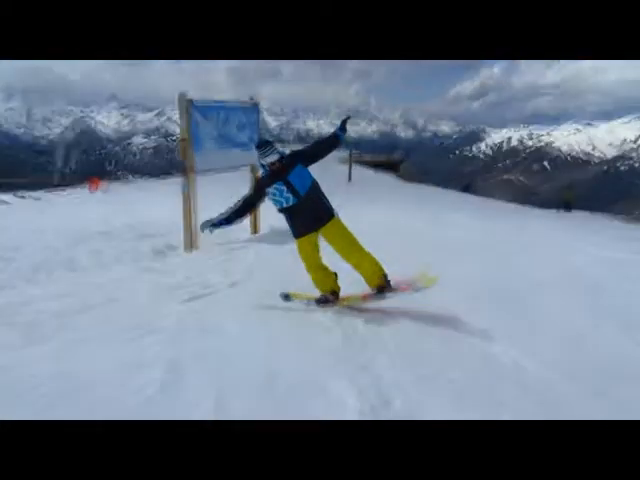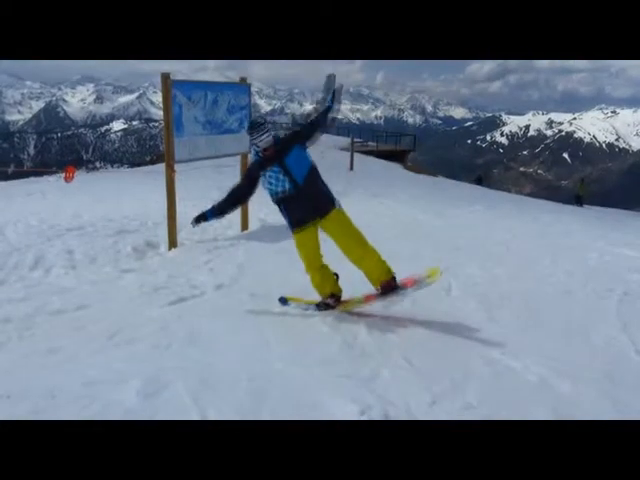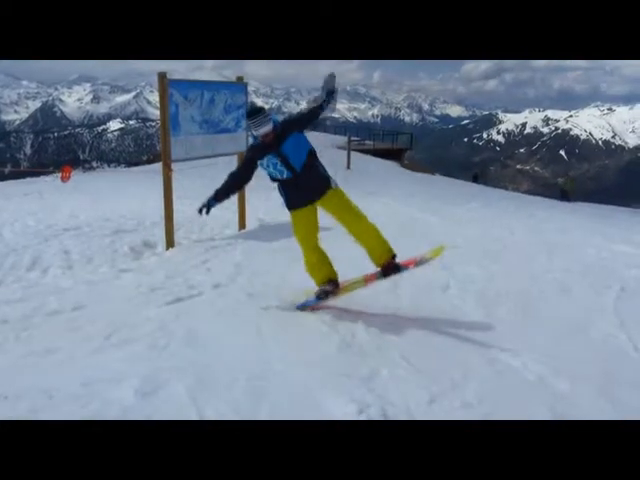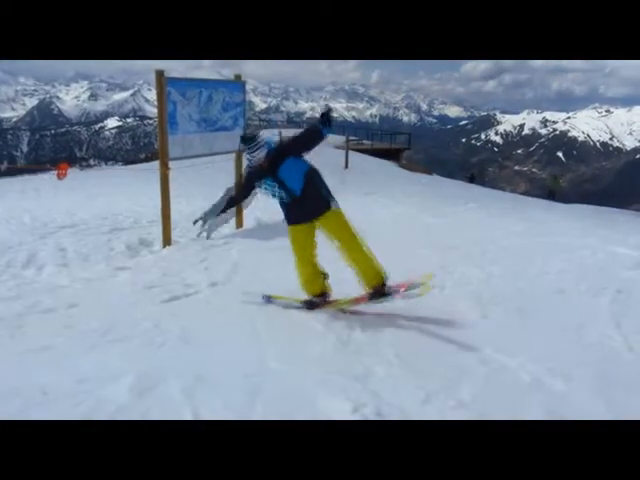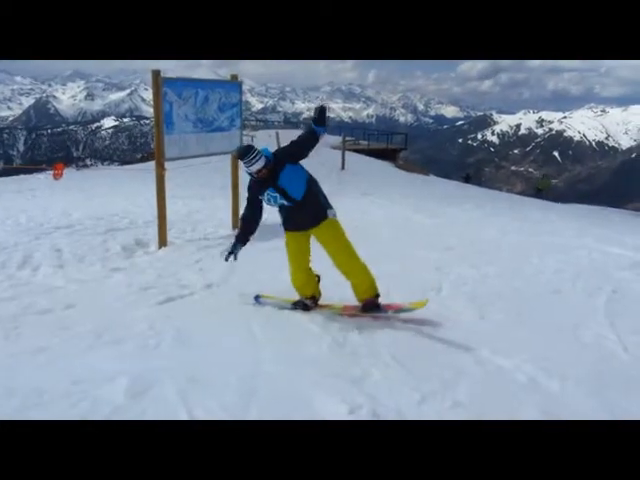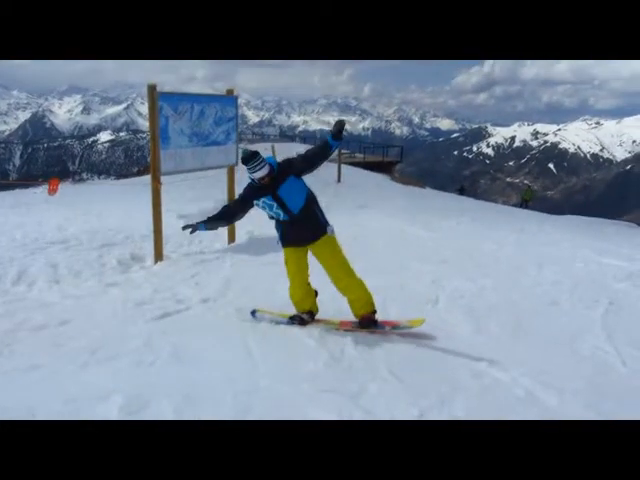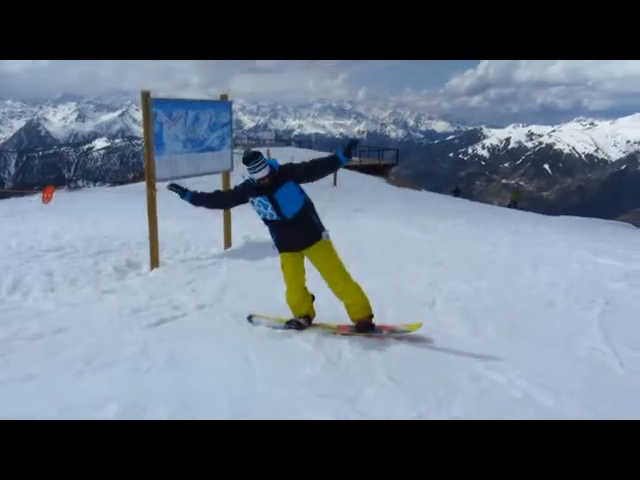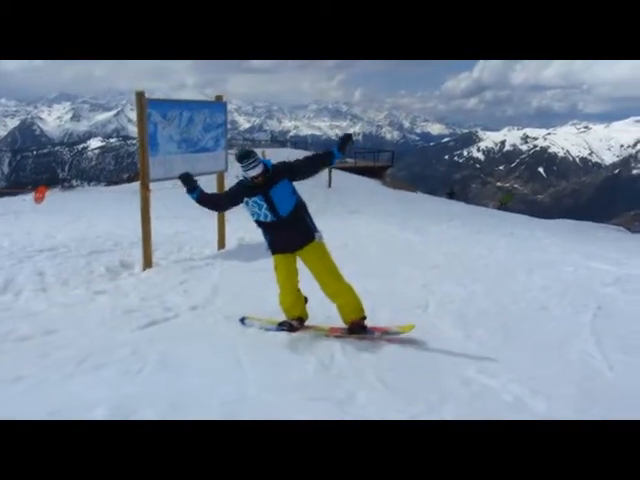
dt=0.5s
person 1, frame 1
left shoulder: (295, 160)
right shoulder: (264, 183)
left elbow: (320, 148)
right elbow: (246, 205)
left wrist: (339, 132)
right wrist: (219, 221)
left hip: (323, 215)
right hip: (301, 227)
left knee: (351, 250)
right knee: (312, 264)
left ankle: (379, 282)
right ankle: (330, 291)
person 1, frame 2
left shoulder: (292, 142)
right shoulder: (257, 169)
left elbow: (316, 124)
right elbow: (237, 196)
left wrist: (331, 100)
right wrist: (210, 214)
left hip: (324, 205)
right hip: (299, 220)
left knee: (354, 245)
right knee: (311, 262)
left ankle: (385, 281)
right ankle: (330, 294)
person 1, frame 3
left shoulder: (290, 127)
right shoulder: (255, 153)
left elbow: (312, 112)
right elbow: (238, 178)
left wrist: (327, 95)
right wrist: (214, 199)
left hip: (321, 186)
right hip: (296, 201)
left knee: (355, 221)
right knee: (307, 243)
left ankle: (386, 260)
right ankle: (327, 282)
person 1, frame 4
left shoulder: (286, 150)
right shoulder: (254, 174)
left elbow: (308, 138)
right elbow: (237, 195)
left wrist: (322, 126)
right wrist: (213, 213)
left hip: (320, 204)
right hip: (296, 216)
left knee: (350, 245)
right knee: (304, 259)
left ankle: (377, 284)
right ankle: (318, 292)
person 1, frame 5
left shoulder: (283, 158)
right shoulder: (255, 187)
left elbow: (304, 143)
right elbow: (250, 217)
left wrist: (317, 126)
right wrist: (238, 242)
left hip: (318, 213)
right hip: (293, 224)
left knee: (344, 257)
right knee: (297, 266)
left ankle: (368, 296)
right ankle: (309, 295)
person 1, frame 6
left shoulder: (288, 168)
right shoulder: (252, 192)
left elbow: (313, 157)
right elbow: (232, 211)
left wrist: (334, 140)
right wrist: (204, 224)
left hip: (316, 228)
right hip: (290, 238)
left knee: (341, 273)
right knee: (297, 280)
left ankle: (365, 312)
right ankle: (306, 310)
person 1, frame 7
left shoulder: (287, 173)
right shoulder: (249, 190)
left elbow: (316, 169)
right elbow: (221, 199)
left wrist: (342, 157)
right wrist: (189, 196)
left hip: (311, 234)
right hip: (286, 243)
left knee: (337, 278)
right knee: (294, 285)
left ankle: (362, 316)
right ankle: (303, 314)
person 1, frame 8
left shoulder: (281, 172)
right shoulder: (242, 190)
left elbow: (310, 164)
right elbow: (217, 203)
left wrist: (337, 151)
right wrist: (194, 191)
left hip: (304, 235)
right hip: (279, 244)
left knee: (330, 279)
right knee: (287, 286)
left ankle: (355, 318)
right ankle: (296, 316)
